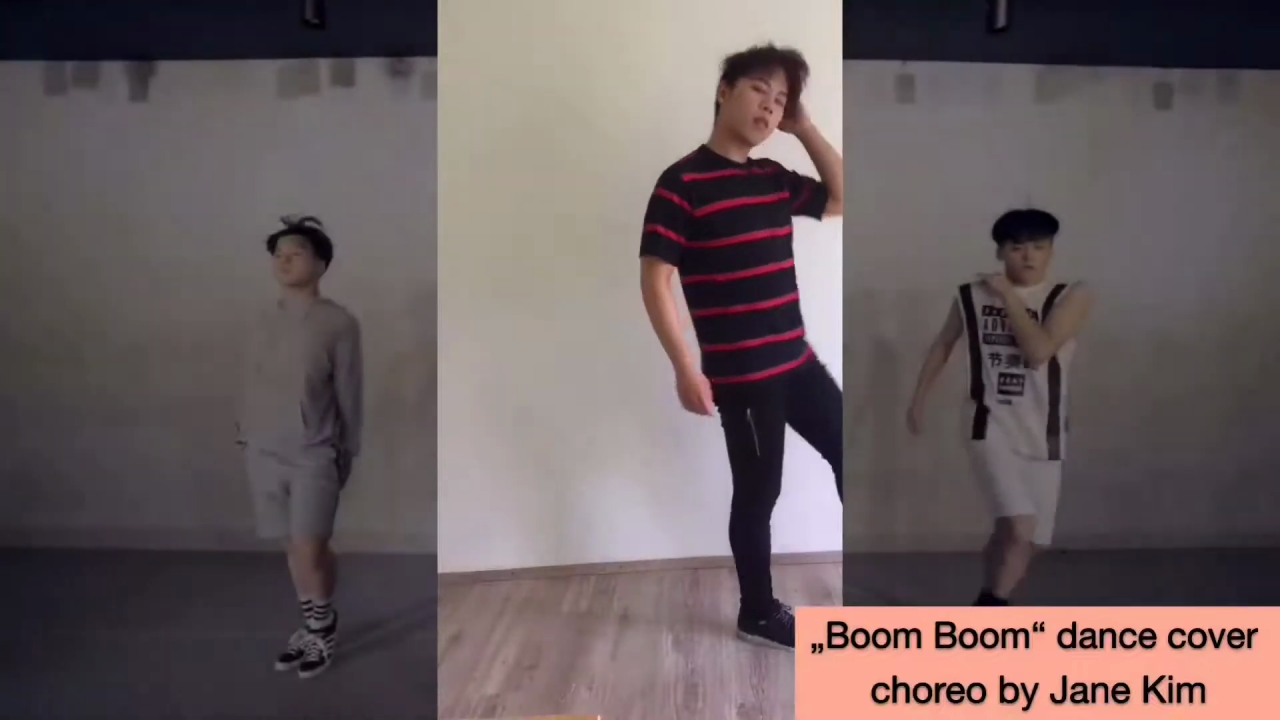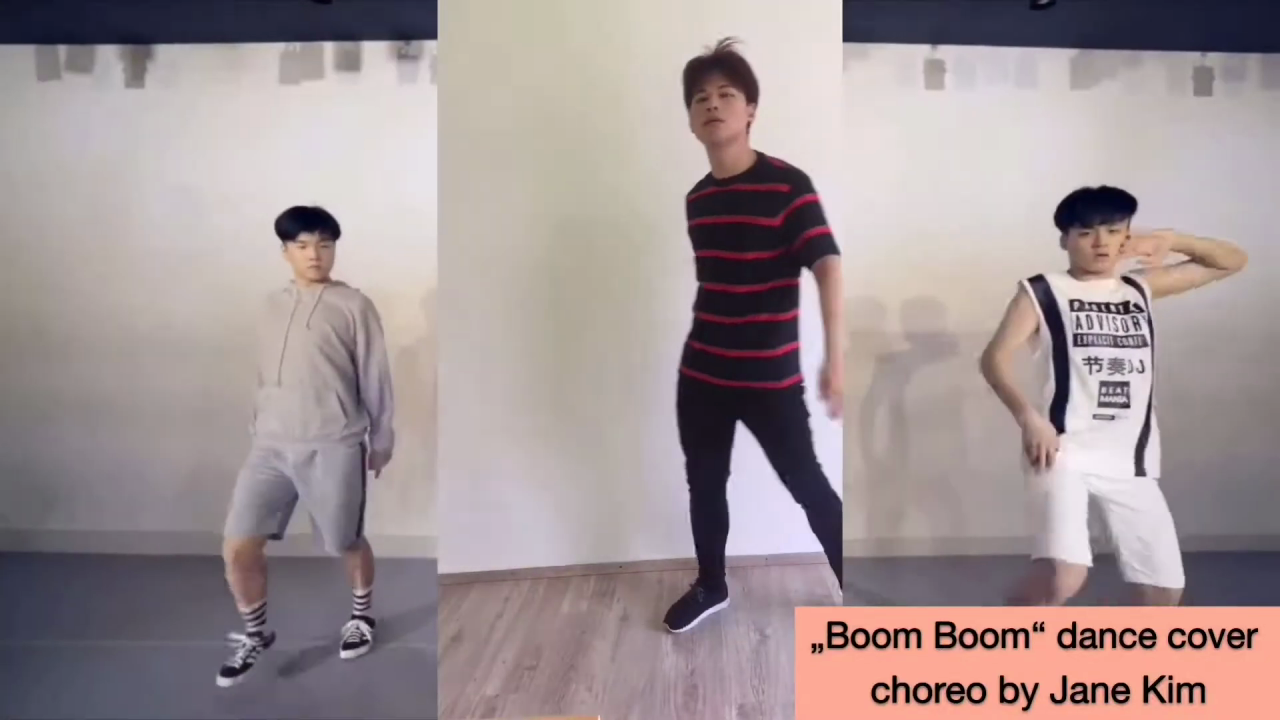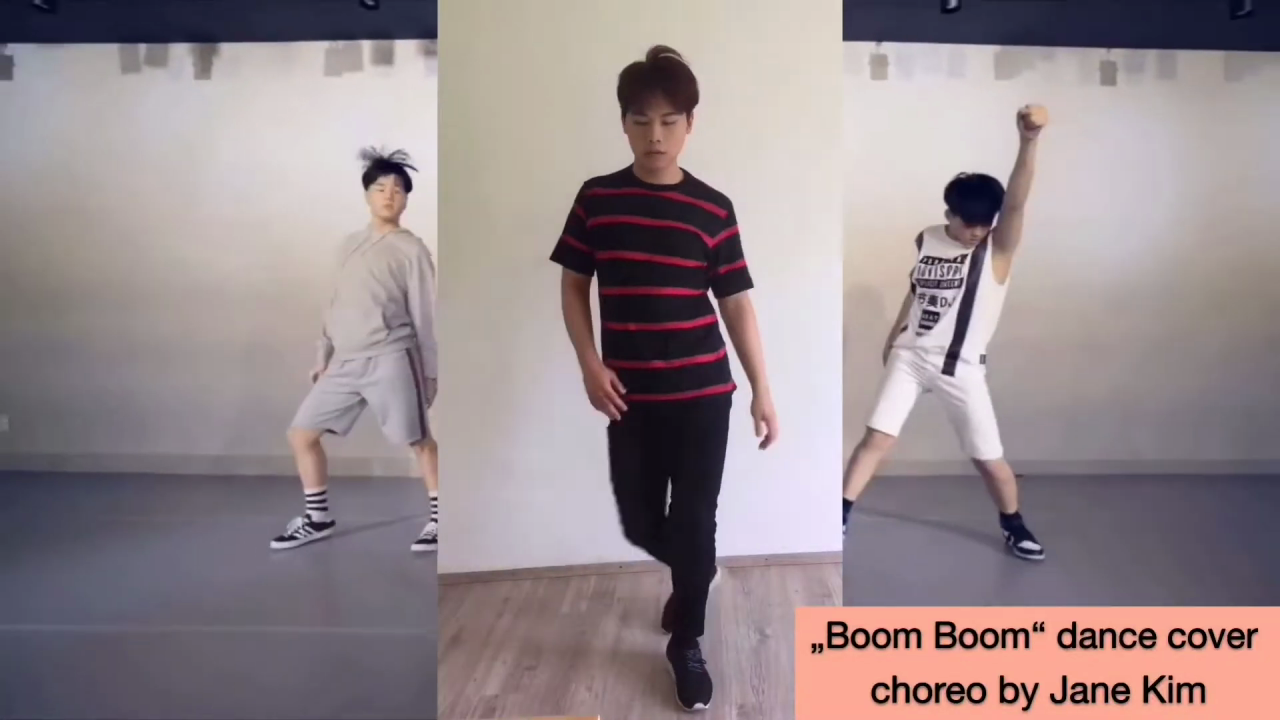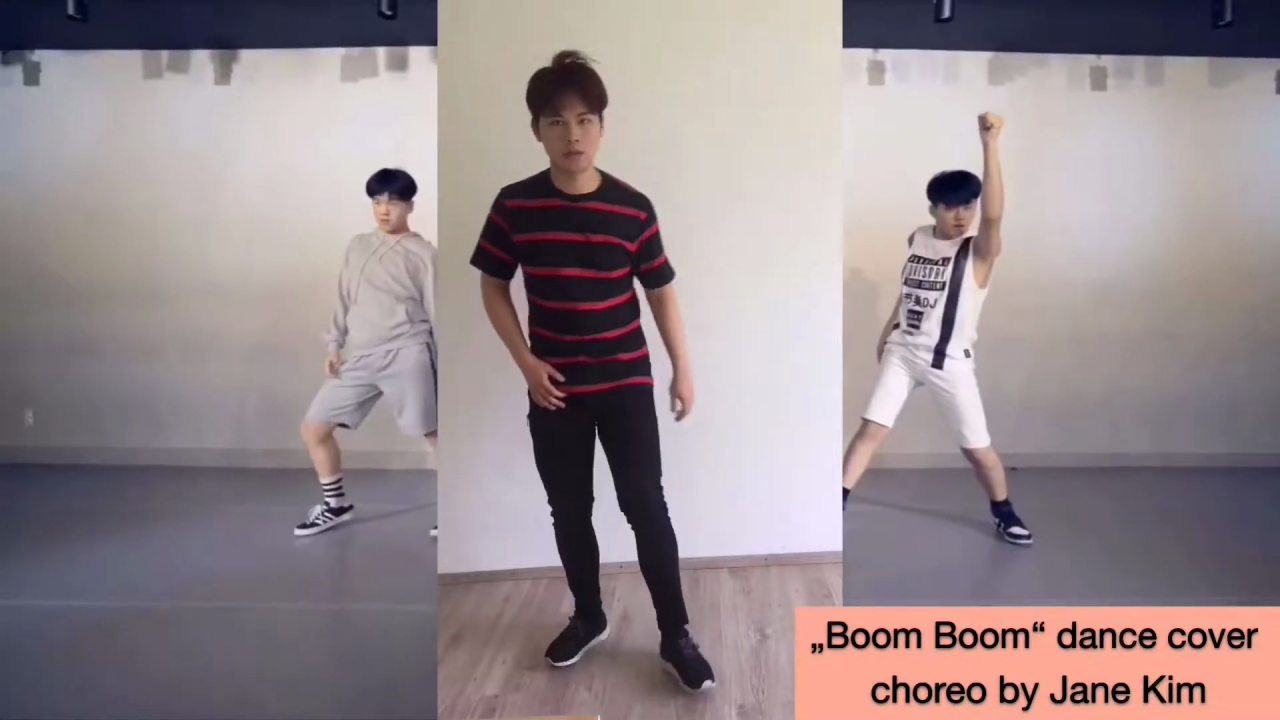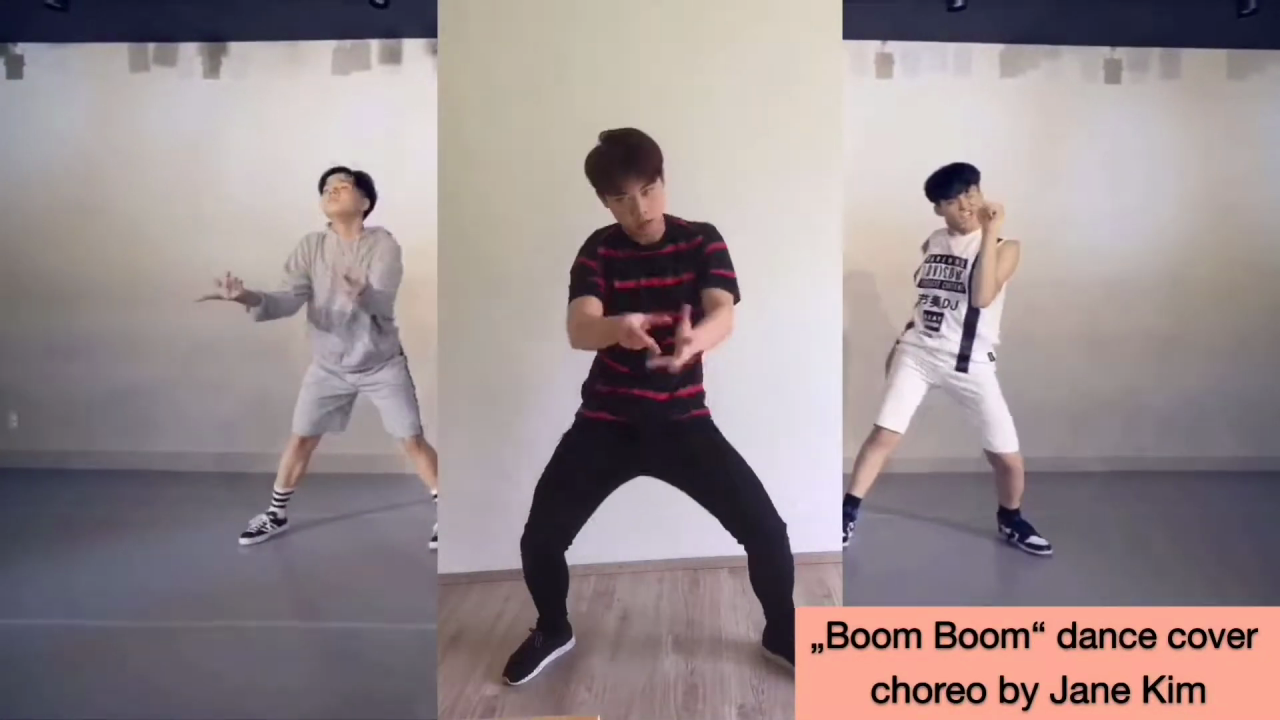
dt=1s
person 1, frame 1
left shoulder: (771, 178)
right shoulder: (682, 182)
left elbow: (842, 197)
right elbow: (655, 281)
left wrist: (801, 123)
right wrist: (685, 366)
left hip: (795, 359)
right hip: (741, 370)
left knee: (846, 457)
right knee: (758, 489)
right ankle: (758, 612)
person 1, frame 2
left shoulder: (787, 186)
right shoulder: (697, 198)
left elbow: (828, 270)
left wrist: (835, 354)
left hip: (769, 375)
right hip: (700, 371)
left knee: (807, 486)
right knee: (704, 483)
right ankle: (711, 585)
person 1, frame 3
left shoulder: (713, 209)
right shoulder: (597, 198)
left elbow: (736, 302)
right elbow: (574, 286)
left wrist: (762, 389)
right wrist: (591, 365)
left hip: (703, 390)
right hip: (631, 394)
left knee: (694, 519)
right knee: (639, 522)
left ankle: (686, 642)
right ankle: (692, 577)
person 1, frame 4
left shoulder: (632, 208)
right shoulder: (515, 205)
left elbow: (661, 290)
right elbow: (494, 286)
left wrist: (683, 370)
right wrist: (526, 361)
left hip: (625, 382)
right hip: (554, 388)
left knee: (646, 506)
right knee: (569, 510)
left ankle: (675, 633)
right ankle: (588, 617)
person 1, frame 5
left shoulder: (701, 240)
right shoulder: (599, 250)
left elbow: (723, 314)
right elbow: (580, 328)
left wrist: (691, 342)
right wrist: (622, 329)
left hip: (682, 420)
right hip: (605, 422)
left knee: (765, 527)
right knee: (539, 539)
left ankle: (782, 632)
right ankle: (553, 631)
person 2, frame 1
left shoulder: (1071, 296)
right shoulder: (971, 296)
left elbow: (1038, 352)
right elbow: (942, 347)
left wrist: (1008, 296)
right wrist: (918, 400)
left hip: (1043, 434)
right hip: (991, 427)
left knee: (1028, 538)
right knee: (1018, 527)
left ankle: (987, 607)
right ankle: (995, 609)
person 2, frame 2
left shoulder: (1142, 287)
right shoulder: (1041, 293)
left elbow: (1232, 262)
right elbow: (994, 359)
left wrist: (1172, 239)
right wrist: (1028, 417)
left hip: (1130, 462)
right hip: (1065, 454)
left knee: (1166, 586)
right knee: (1061, 580)
person 2, frame 3
left shoulder: (998, 249)
right shoulder: (927, 240)
left elbow: (1016, 202)
left wrist: (1028, 140)
right wrist: (892, 336)
left hip: (961, 367)
right hip: (909, 356)
left knee: (989, 457)
right knee: (876, 438)
left ankle: (1014, 526)
right ankle: (839, 518)
person 2, frame 4
left shoulder: (980, 251)
right shoulder: (917, 239)
left elbow: (994, 214)
left wrist: (990, 143)
right wrist: (889, 328)
left hip: (950, 362)
right hip: (902, 352)
left knee: (978, 447)
right knee: (871, 429)
left ankle: (1004, 513)
right ankle: (837, 504)
person 2, frame 5
left shoulder: (1005, 247)
right shoulder: (933, 244)
left elbow: (982, 298)
left wrist: (989, 234)
right wrist: (900, 343)
left hip: (971, 363)
right hip: (917, 354)
left knee: (1006, 454)
right knee: (883, 436)
left ankle: (1012, 521)
right ankle: (847, 516)
person 3, frame 1
left shoulder: (338, 323)
right shoulder: (269, 318)
left elbow: (349, 393)
left wrist: (348, 452)
right wrist: (245, 430)
left hip: (313, 453)
right hip: (264, 450)
left knee: (311, 548)
right knee: (292, 545)
left ankle: (323, 627)
right ankle: (310, 624)
person 3, frame 2
left shoulder: (354, 306)
right shoulder: (274, 305)
left elbow: (376, 379)
left wrist: (381, 441)
right wrist: (260, 431)
left hip: (333, 445)
right hip: (272, 444)
left knee: (348, 543)
right knee: (237, 546)
left ankle: (361, 615)
right ankle: (255, 633)
person 3, frame 3
left shoulder: (411, 250)
right shoulder: (350, 244)
left elbow: (424, 313)
left wrist: (430, 371)
right wrist: (324, 354)
left hip: (389, 359)
right hip: (345, 363)
left knee: (418, 441)
right knee: (301, 434)
left ankle: (440, 519)
right ankle: (318, 518)
person 3, frame 4
left shoulder: (423, 253)
right shoulder: (357, 246)
left elbow: (437, 313)
right elbow: (345, 301)
right wrist: (334, 345)
left hip: (406, 355)
right hip: (360, 358)
left knee: (433, 434)
right knee: (313, 427)
right ankle: (336, 505)
person 3, frame 5
left shoulder: (383, 245)
right shoulder: (311, 246)
left elbow: (384, 303)
right elbow: (290, 298)
left wrist: (363, 292)
right wrist: (249, 297)
left hip: (383, 364)
right hip: (329, 365)
left knee: (412, 441)
right knee: (301, 438)
right ankle: (276, 514)
